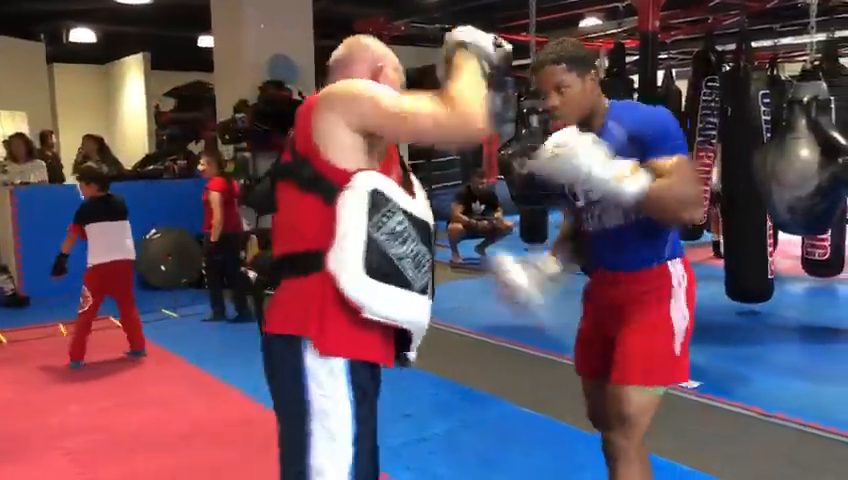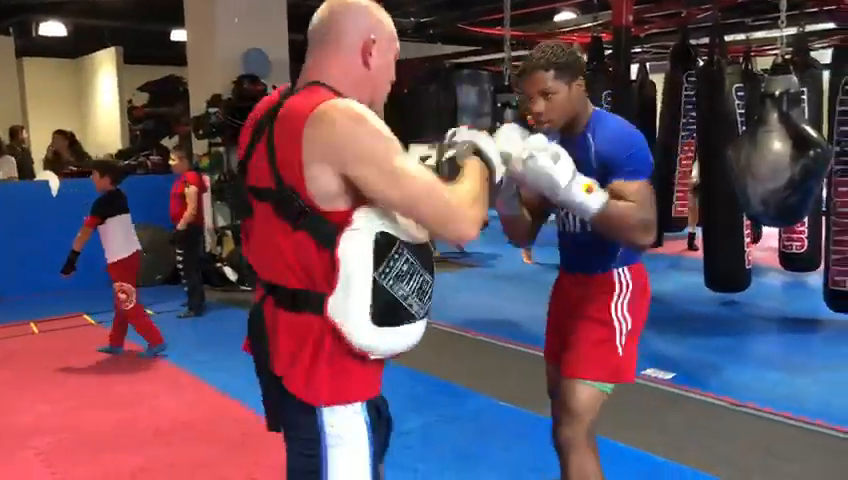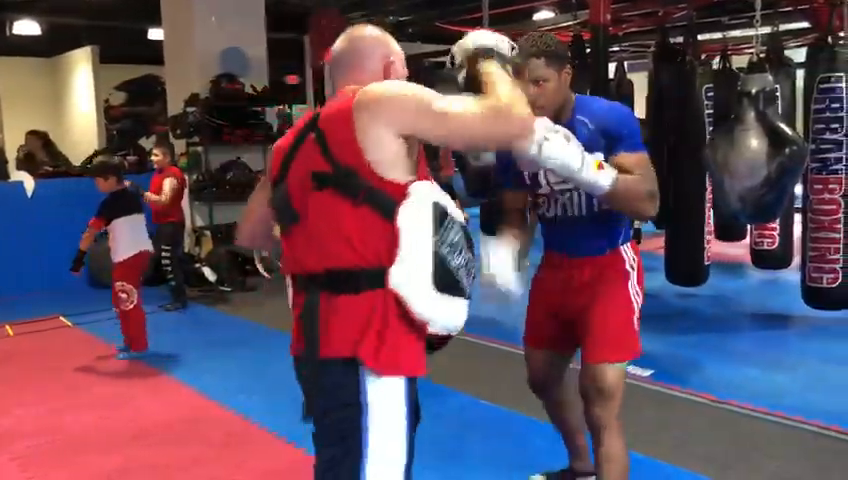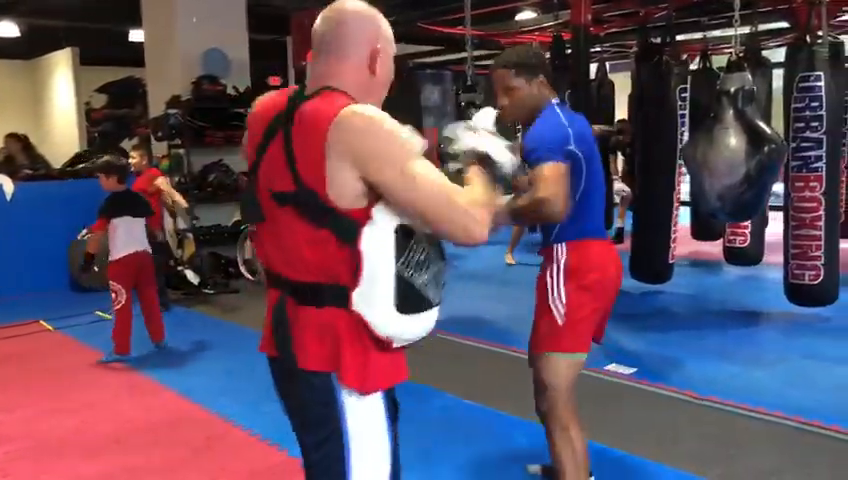
dt=0.5s
person 1, frame 1
left shoulder: (338, 133)
right shoulder: (349, 99)
right elbow: (467, 124)
right wrist: (468, 54)
left hip: (349, 336)
right hip: (326, 333)
person 1, frame 2
left shoulder: (273, 112)
right shoulder: (340, 121)
right elbow: (459, 223)
left wrist: (409, 170)
right wrist: (479, 160)
left hip: (288, 339)
right hip: (312, 355)
person 1, frame 3
left shoulder: (293, 139)
right shoulder: (385, 102)
left elbow: (249, 235)
right elbow: (514, 123)
right wrist: (485, 60)
left hip: (325, 335)
right hip: (372, 338)
person 1, frame 4
left shoulder: (268, 112)
right shoulder: (360, 127)
right elbow: (470, 226)
left wrist: (403, 147)
right wrist: (478, 163)
left hip: (292, 336)
right hip: (340, 347)
person 2, frame 1
left shoulder: (648, 123)
right shoulder: (568, 144)
left elbow: (690, 207)
left wrist: (605, 173)
right wrist: (546, 267)
left hip: (657, 287)
right hip: (605, 289)
left knee: (622, 435)
right knee: (604, 414)
person 2, frame 2
left shoulder: (619, 140)
right shoulder: (542, 145)
left elbow: (642, 232)
right elbow: (522, 235)
left wrist: (570, 184)
right wrist: (506, 184)
left hip: (612, 288)
right hip: (571, 282)
left knee: (571, 430)
right knee: (561, 396)
person 2, frame 3
left shoulder: (611, 119)
left elbow: (647, 203)
right elbow: (516, 218)
left wrist: (579, 166)
right wrist: (502, 251)
left hip: (609, 270)
right hip: (556, 270)
left knee: (601, 409)
right knee: (542, 377)
person 2, frame 4
left shoulder: (546, 130)
right shoulder: (560, 123)
left elbow: (552, 207)
right elbow: (543, 193)
left wrist: (500, 208)
left hip: (575, 263)
right hip: (587, 259)
left knee: (554, 403)
right knee: (550, 376)
person 3, frame 1
left shoulder: (85, 209)
right shoulder: (120, 203)
left elbow: (71, 238)
left wrist: (60, 262)
left hip: (100, 266)
right hip: (125, 262)
left knee: (86, 312)
right knee: (128, 307)
left ankle: (76, 357)
right ankle: (138, 346)
person 3, frame 2
left shoulder: (102, 202)
right shoulder: (119, 197)
left elbow: (84, 233)
left wrist: (71, 260)
left hip: (120, 259)
right hip: (132, 253)
left knee: (130, 304)
right knee: (123, 303)
left ankle: (156, 342)
right ankle: (115, 344)
person 3, frame 3
left shoulder: (109, 203)
right shoulder: (134, 197)
left elbow: (90, 233)
left wrist: (78, 259)
left hip: (127, 258)
right hip: (143, 252)
left knee: (130, 304)
right knee: (123, 301)
left ankle: (138, 347)
right ankle: (131, 342)
person 3, frame 4
left shoulder: (109, 203)
right shoulder: (139, 199)
left elbow: (97, 234)
left wrist: (89, 256)
left hip: (121, 259)
right hip: (144, 255)
left knee: (122, 306)
right knee: (150, 301)
left ankle: (120, 350)
right ankle: (158, 339)
person 4, frame 1
left shoulder: (213, 185)
right shoulder: (229, 182)
left elbow: (218, 216)
left wrist: (213, 240)
left hip: (221, 236)
right hip: (235, 233)
left knee: (213, 275)
right knee: (234, 273)
left ankle: (219, 312)
right ankle: (243, 311)
person 4, frame 2
left shoulder: (189, 180)
right shoulder: (184, 178)
left elbow: (192, 209)
left wrist: (179, 229)
left hip: (188, 228)
right hip: (187, 228)
left knee: (186, 266)
right knee: (191, 265)
left ankle: (195, 307)
right ankle: (197, 300)
person 4, frame 3
left shoulder: (172, 174)
right shoulder: (159, 174)
left elbow: (164, 199)
left wrist: (141, 193)
left hip: (171, 224)
right hip: (162, 224)
left knee: (170, 263)
right knee: (167, 262)
left ankle: (179, 300)
right ankle: (177, 298)
person 4, frame 4
left shoulder: (153, 176)
right shoulder: (140, 177)
left elbow: (173, 194)
left wrist: (185, 207)
left hip: (153, 228)
left knee: (155, 264)
right knee: (152, 264)
left ankle: (162, 302)
right ankle: (160, 300)
